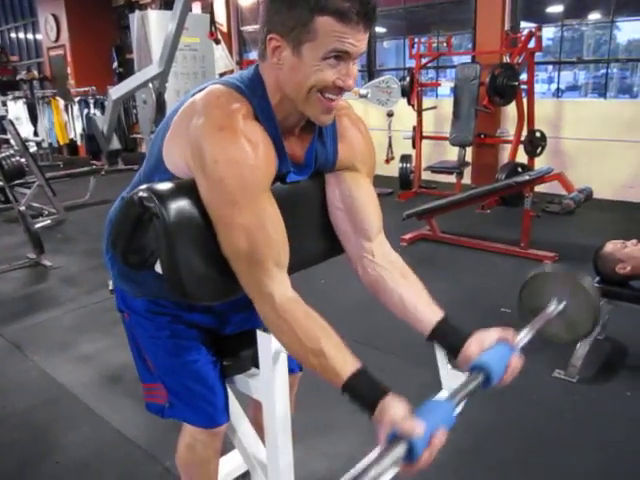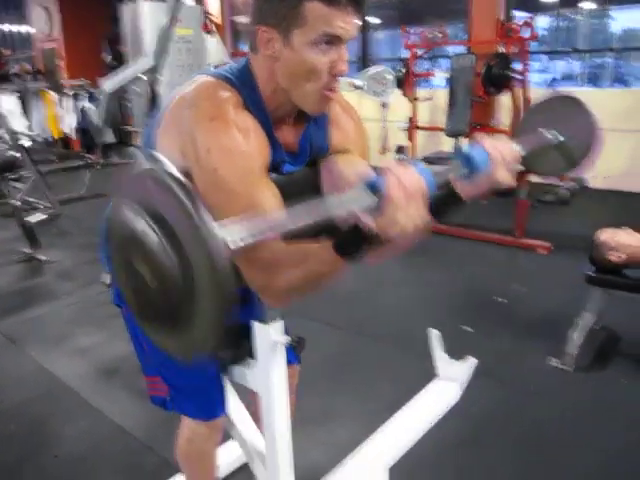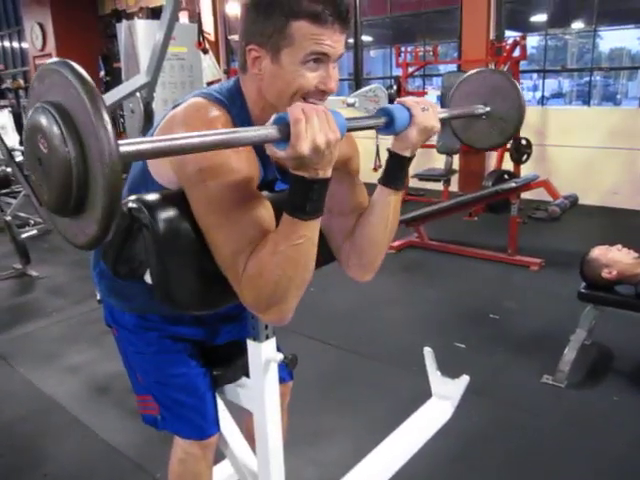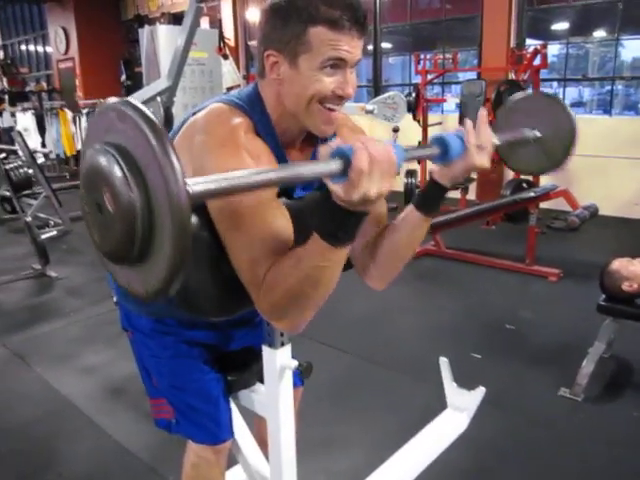
dt=0.5s
person 1, frame 1
left shoulder: (344, 131)
right shoulder: (229, 132)
left elbow: (372, 252)
right elbow: (271, 292)
left wrist: (459, 341)
right wrist: (375, 400)
left hip: (239, 270)
right hip: (158, 280)
right knee: (206, 418)
person 1, frame 2
left shoulder: (335, 118)
right shoulder: (219, 119)
left elbow: (365, 231)
right elbow: (270, 275)
left wrist: (457, 192)
right wrist: (365, 231)
left hip: (230, 264)
left knee: (279, 368)
right knee: (206, 411)
person 1, frame 3
left shoulder: (322, 132)
right shoulder: (208, 133)
left elbow: (360, 264)
right elbow: (273, 305)
left wrist: (400, 158)
right wrist: (310, 180)
left hip: (224, 286)
right hip: (148, 297)
left knee: (272, 387)
right knee: (198, 432)
person 1, frame 4
left shoulder: (343, 140)
right shoulder: (230, 142)
left elbow: (376, 271)
right elbow: (285, 312)
left wrist: (438, 187)
right wrist: (347, 212)
left hip: (240, 289)
right hip: (167, 298)
right knee: (211, 437)
